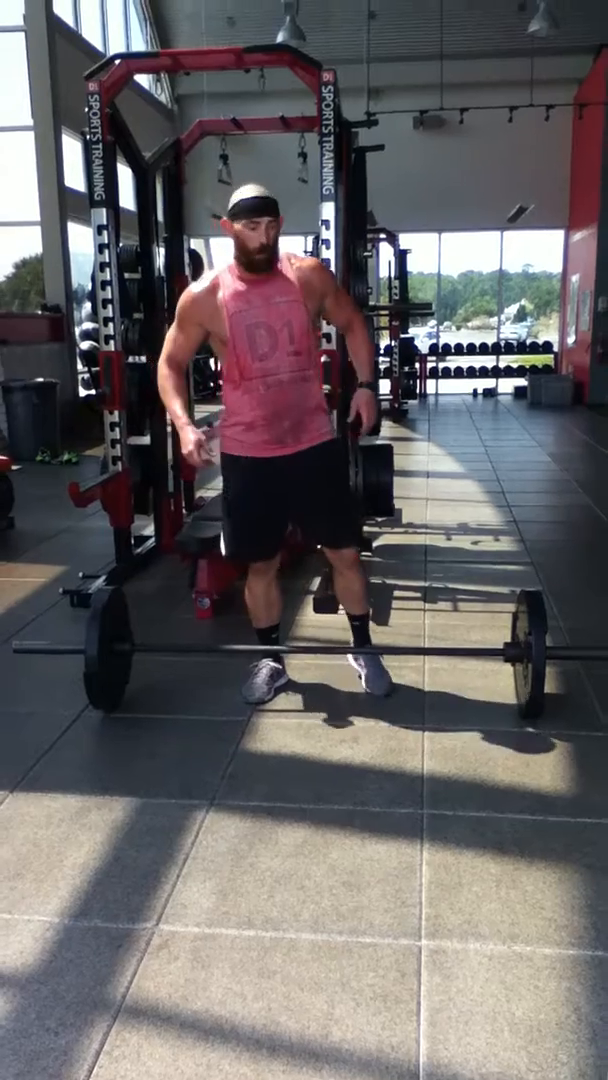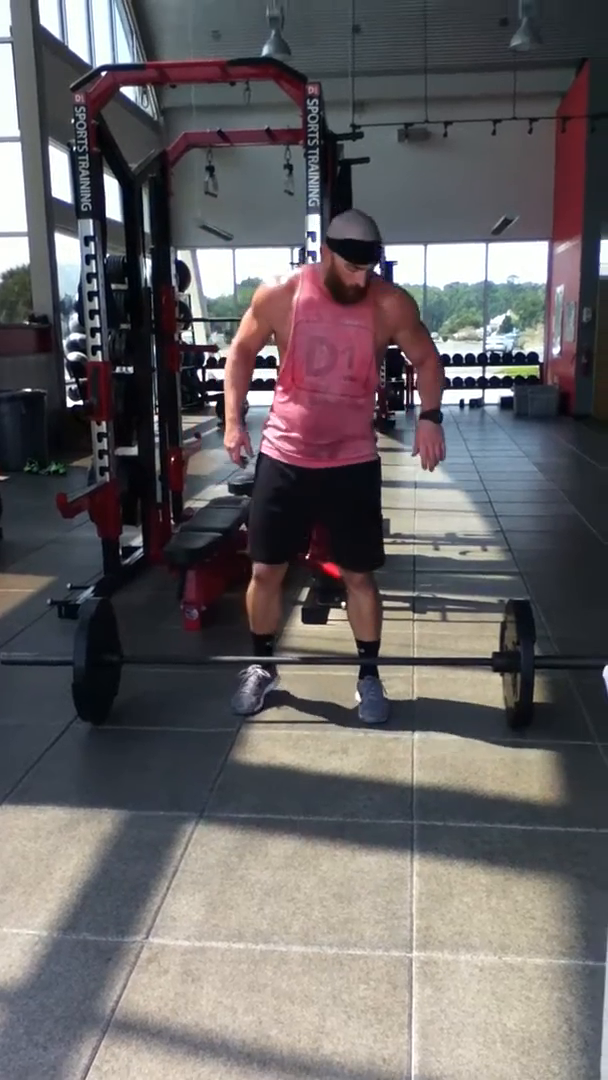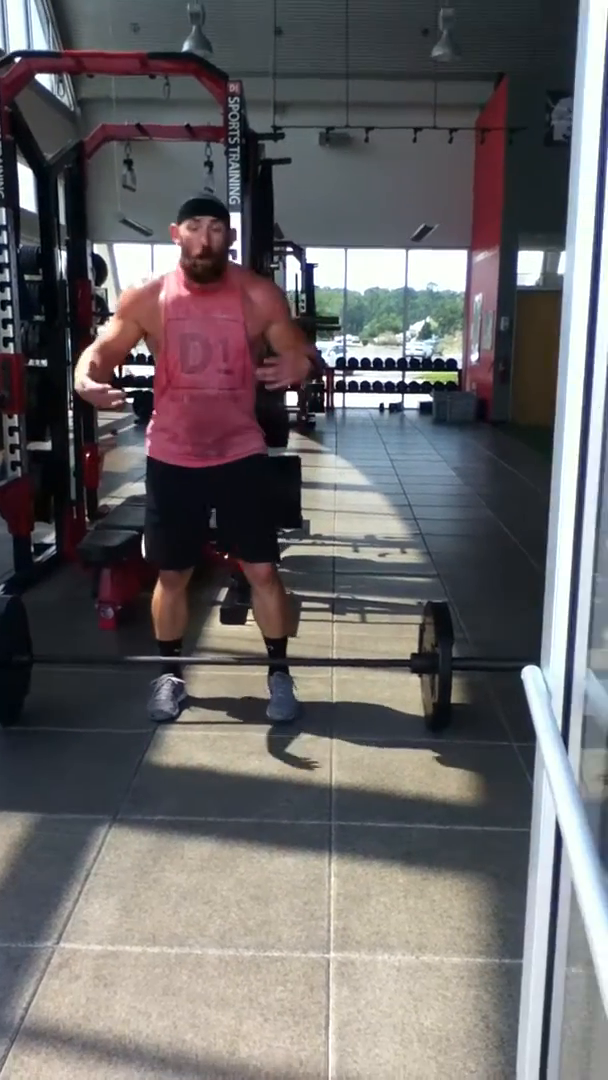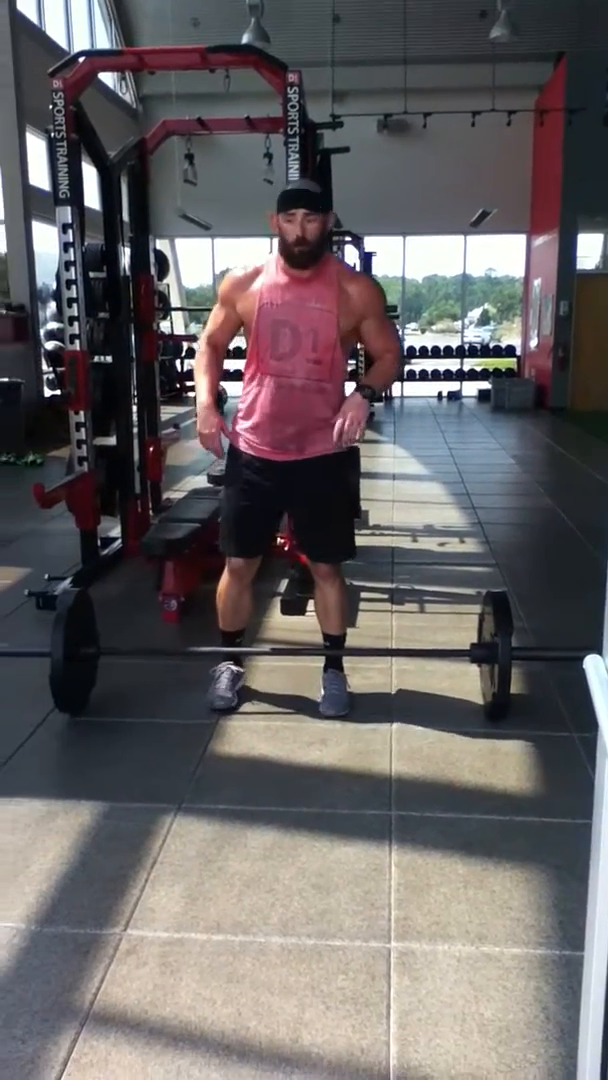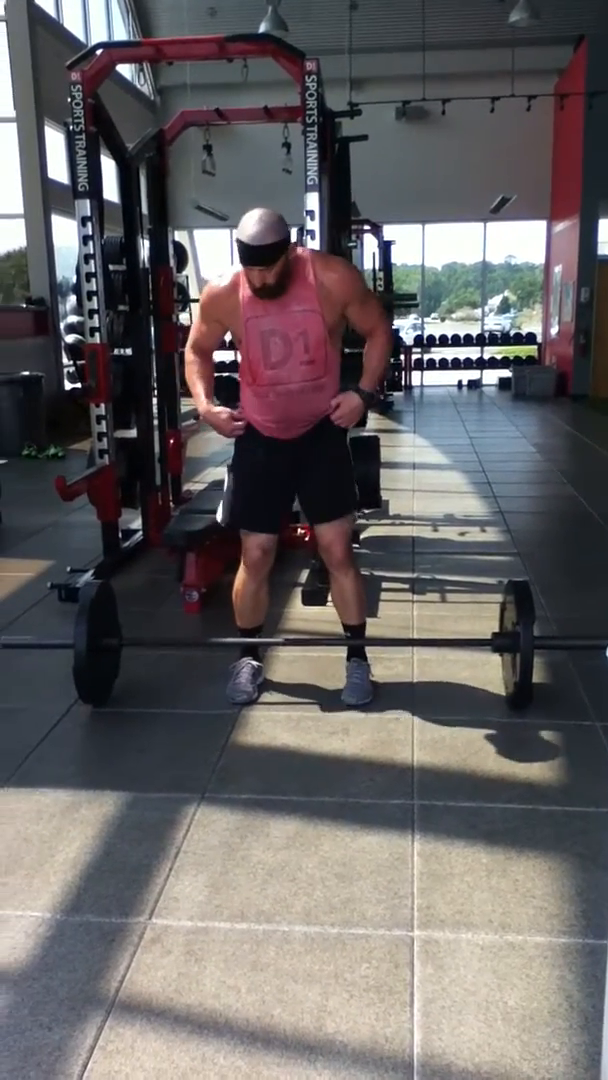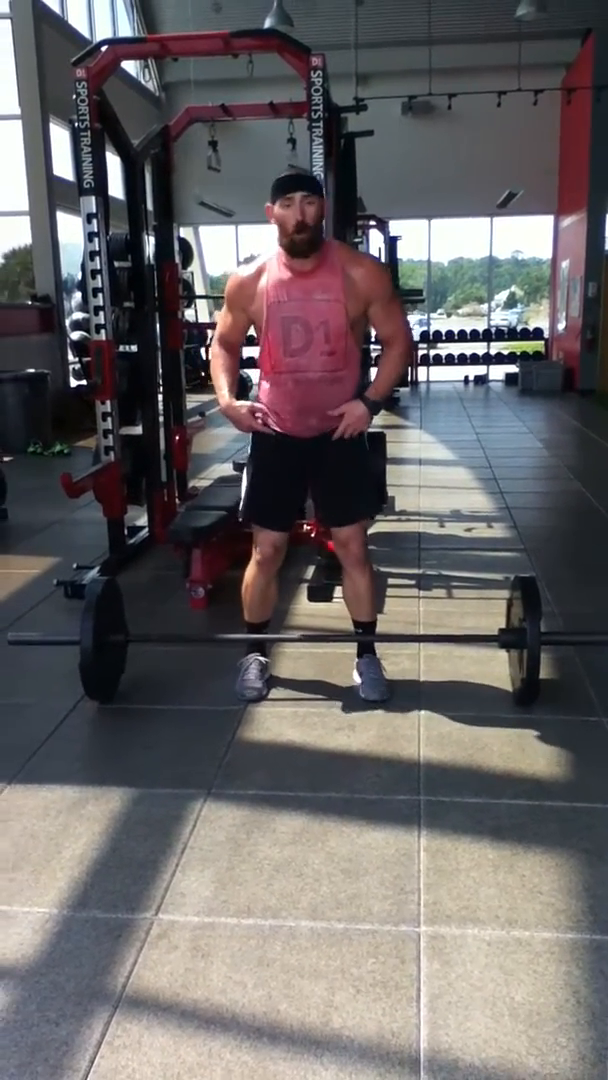
dt=0.7s
person 1, frame 1
left shoulder: (310, 275)
right shoulder: (202, 297)
left elbow: (352, 324)
right elbow: (171, 364)
left wrist: (365, 385)
right wrist: (183, 423)
left hip: (315, 443)
right hip: (246, 452)
left knee: (344, 553)
right knee: (260, 564)
left ankle: (363, 648)
right ankle: (270, 658)
person 1, frame 2
left shoulder: (392, 304)
right shoulder: (278, 295)
left elbow: (426, 359)
right elbow: (241, 351)
left wrist: (429, 416)
right wrist: (233, 420)
left hip: (352, 461)
right hip: (284, 456)
left knee: (358, 573)
right knee: (266, 569)
left ankle: (367, 673)
right ankle: (260, 665)
person 1, frame 3
left shoulder: (261, 295)
right shoulder: (145, 298)
left elbow: (302, 351)
right elbow: (103, 349)
left wrist: (300, 366)
right wrist: (86, 378)
left hip: (240, 454)
right hip: (172, 459)
left knee: (262, 570)
right knee: (172, 575)
left ankle: (279, 672)
right ankle: (170, 673)
person 1, frame 4
left shoulder: (356, 291)
right shoulder: (242, 286)
left elbow: (388, 354)
right elbow: (211, 345)
left wrist: (362, 395)
right wrist: (206, 403)
left hip: (321, 454)
right hip: (252, 451)
left knee: (325, 567)
right knee: (238, 564)
left ankle: (333, 668)
right ankle: (229, 662)
person 1, frame 5
left shoulder: (334, 278)
right shoulder: (220, 295)
left elbow: (378, 330)
right elbow: (196, 351)
left wrist: (364, 393)
right wrist: (205, 404)
left hip: (322, 431)
right hip: (260, 437)
left knee: (337, 550)
right knee: (255, 556)
left ankle: (357, 657)
right ankle: (249, 656)
person 1, frame 6
left shoulder: (362, 274)
right shoulder: (247, 283)
left elbow: (398, 341)
right elbow: (223, 344)
left wrist: (370, 402)
right wrist: (226, 399)
left hip: (339, 434)
right hip: (274, 436)
left knee: (352, 547)
right knee: (265, 552)
left ankle: (366, 654)
right ankle: (255, 653)
